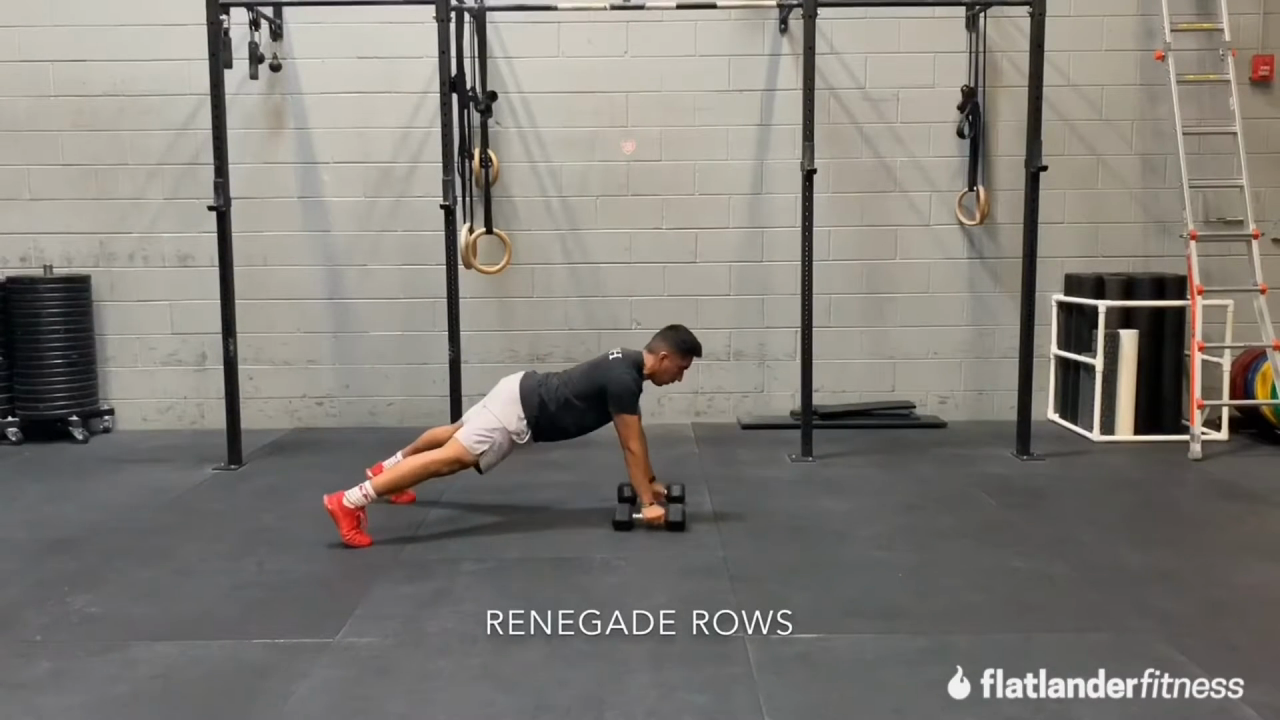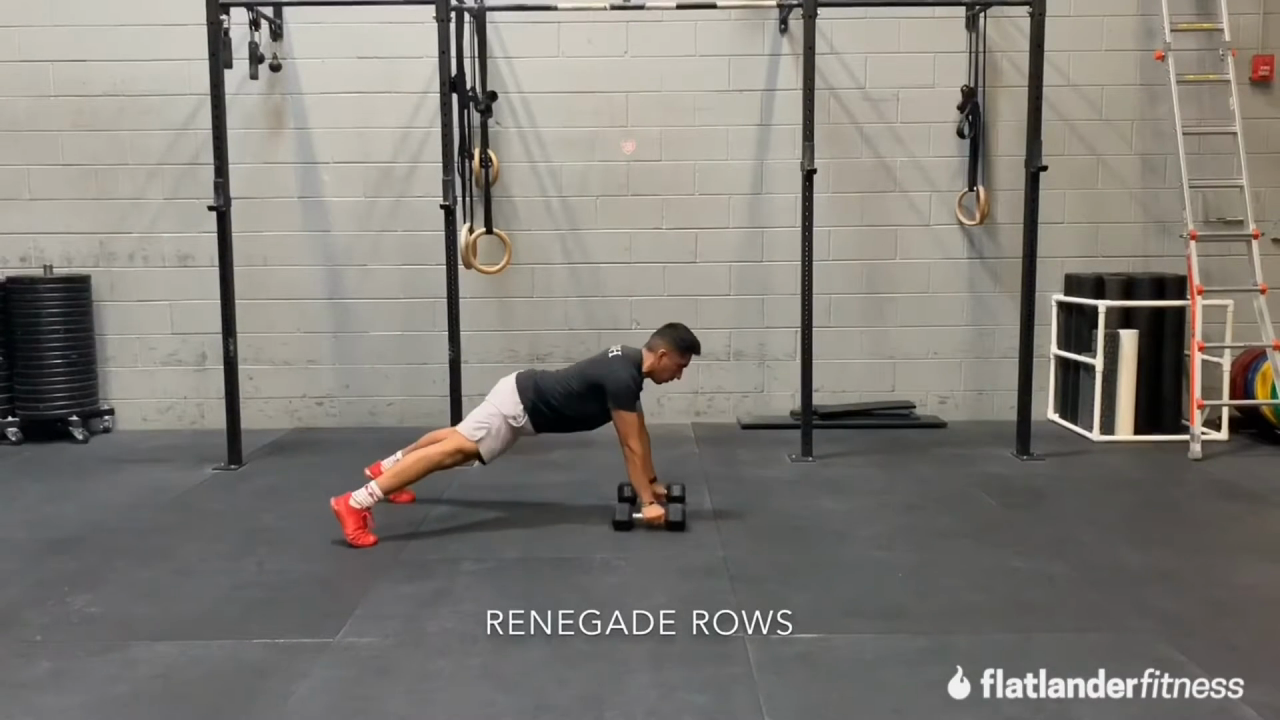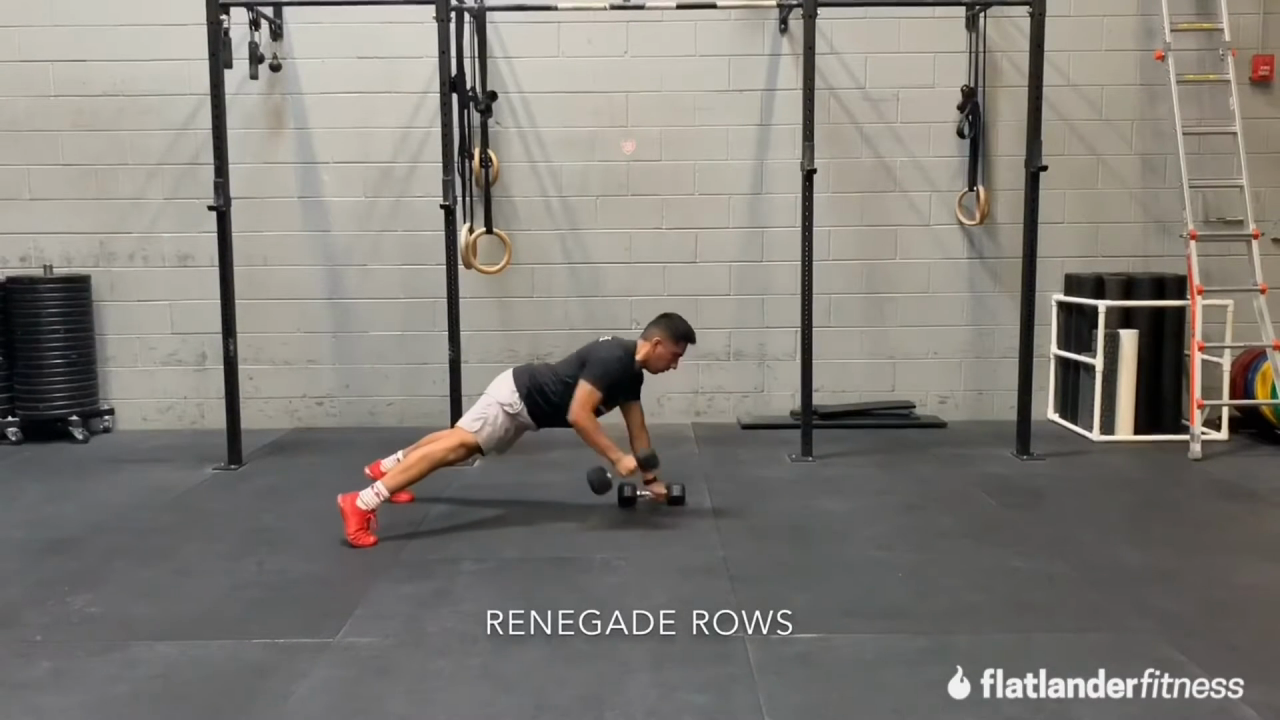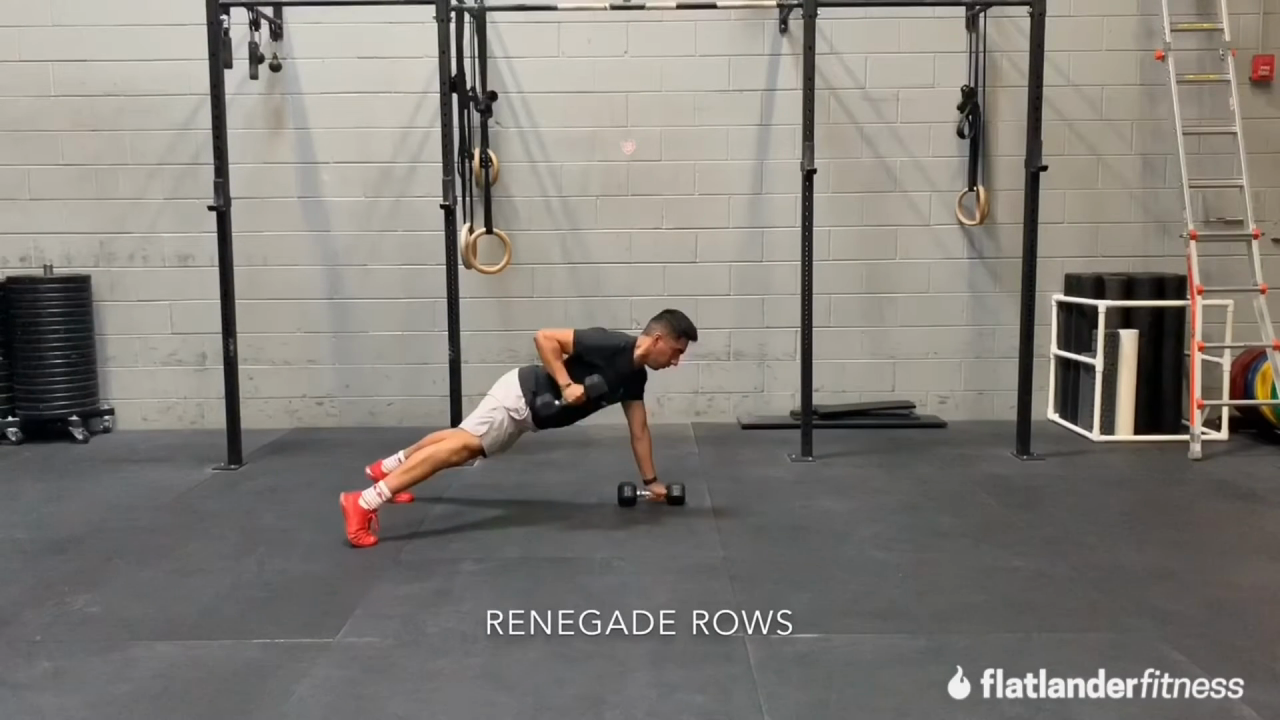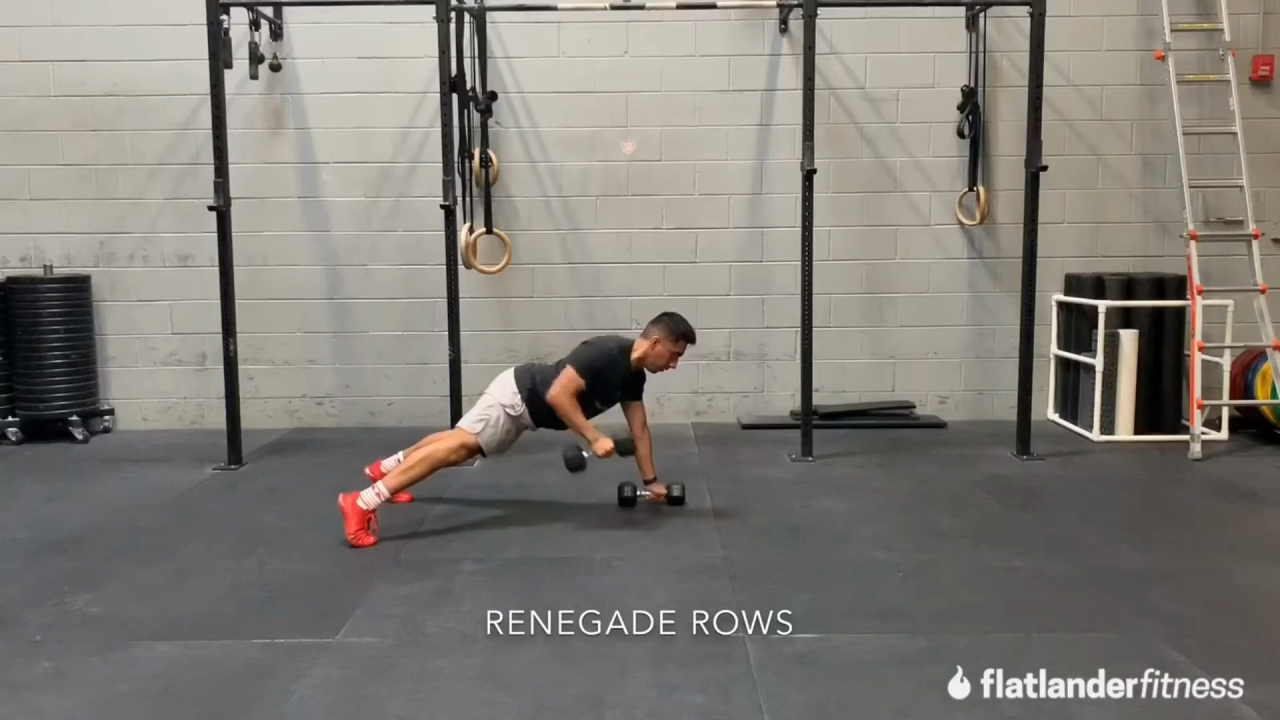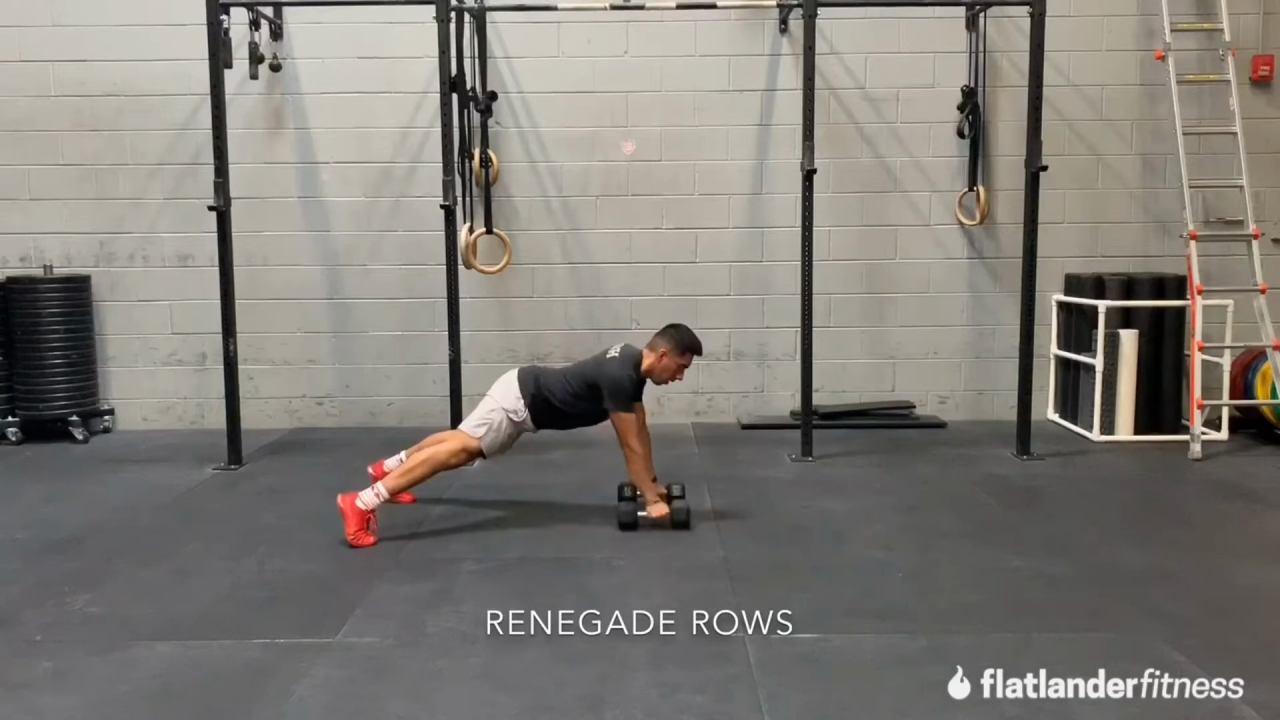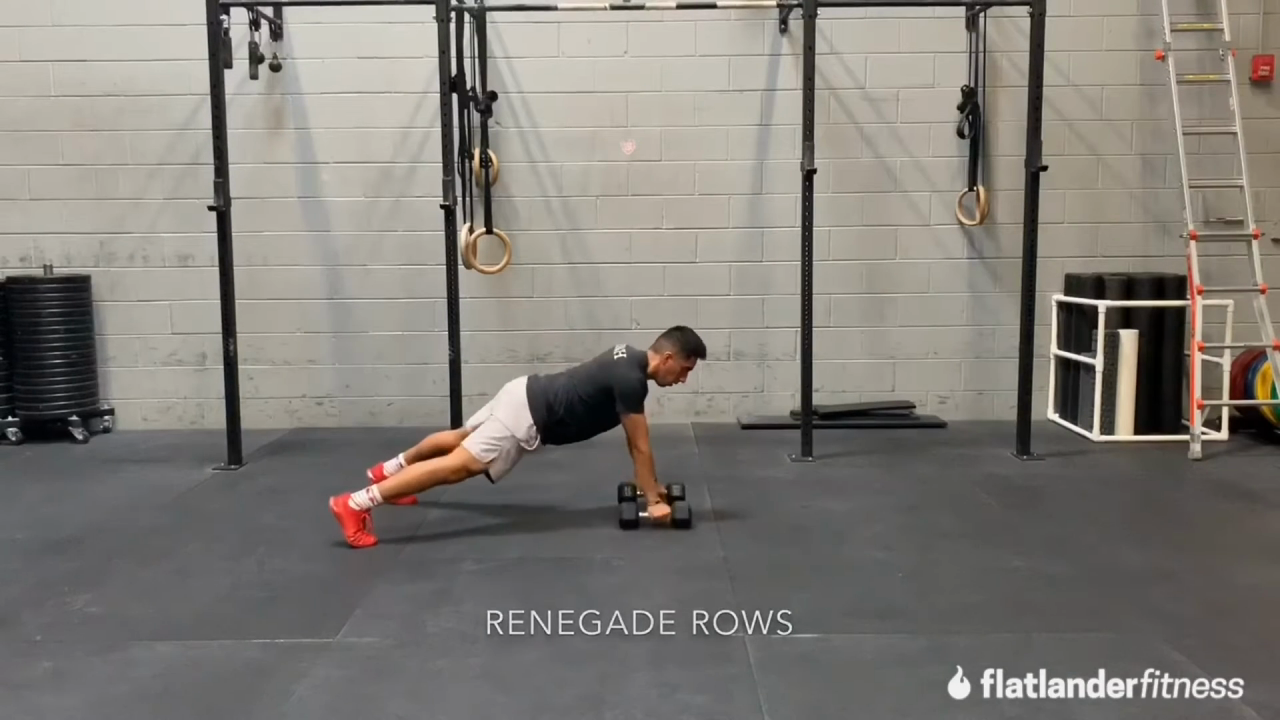
dt=0.3s
person 1, frame 1
left shoulder: (628, 364)
right shoulder: (625, 380)
left elbow: (636, 432)
right elbow: (631, 446)
left wrist: (651, 481)
right wrist: (647, 502)
left hip: (520, 389)
right hip: (521, 411)
left knee: (454, 432)
right knee: (449, 458)
left ankle: (388, 467)
right ankle: (350, 501)
person 1, frame 2
left shoulder: (631, 367)
right shoulder: (622, 376)
left elbow: (640, 432)
right elbow: (630, 445)
left wrist: (652, 482)
right wrist: (647, 501)
left hip: (523, 400)
right hip: (519, 403)
left knee: (457, 436)
right knee: (453, 449)
left ankle: (387, 466)
right ankle: (356, 502)
person 1, frame 3
left shoulder: (631, 371)
right shoulder: (613, 358)
left elbow: (637, 429)
right elbow: (577, 417)
left wrist: (650, 480)
right wrist: (617, 459)
left hip: (526, 406)
right hip: (517, 395)
left knee: (460, 440)
right knee: (456, 445)
left ankle: (387, 467)
right ankle: (362, 503)
person 1, frame 4
left shoulder: (635, 374)
right shoulder: (611, 344)
left elbow: (639, 429)
right elbow: (544, 337)
left wrist: (651, 481)
right wrist: (567, 384)
left hip: (532, 411)
right hip: (522, 396)
left knee: (461, 439)
right knee: (460, 447)
left ankle: (387, 467)
right ankle: (364, 502)
person 1, frame 5
left shoulder: (633, 374)
right shoulder: (607, 352)
left elbow: (639, 430)
right elbow: (557, 394)
left wrist: (651, 481)
right wrist: (595, 439)
left hip: (528, 409)
right hip: (519, 394)
left knee: (460, 440)
right knee: (458, 446)
left ankle: (386, 468)
right ankle: (363, 503)
person 1, frame 6
left shoulder: (631, 363)
right shoulder: (621, 376)
left elbow: (641, 432)
right elbow: (631, 445)
left wrist: (652, 481)
right wrist: (651, 499)
left hip: (527, 394)
right hip: (521, 398)
left knee: (463, 437)
right knee: (458, 449)
left ankle: (390, 466)
right ankle: (361, 502)
person 1, frame 7
left shoulder: (631, 360)
right shoulder: (630, 380)
left elbow: (635, 439)
right elbow: (639, 446)
left wrist: (651, 484)
right wrist: (653, 500)
left hip: (526, 394)
right hip: (527, 418)
left knee: (461, 438)
right knee: (460, 464)
left ankle: (388, 469)
right ankle: (356, 504)
